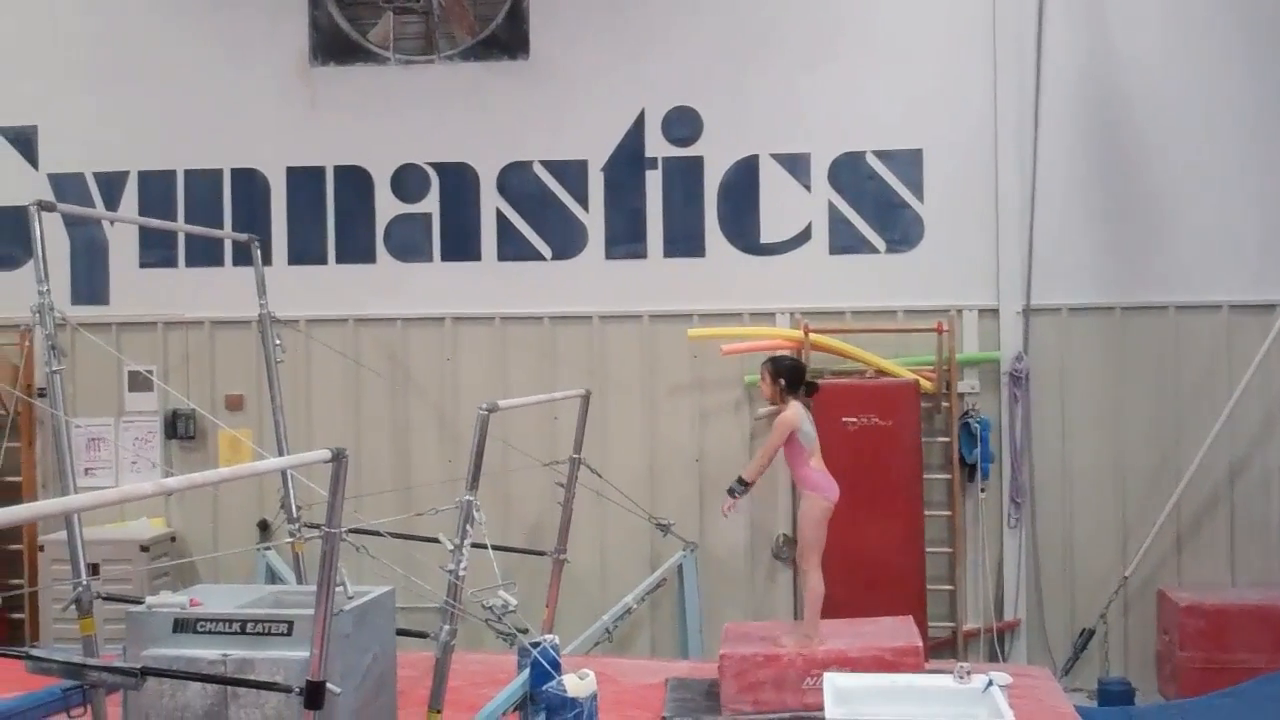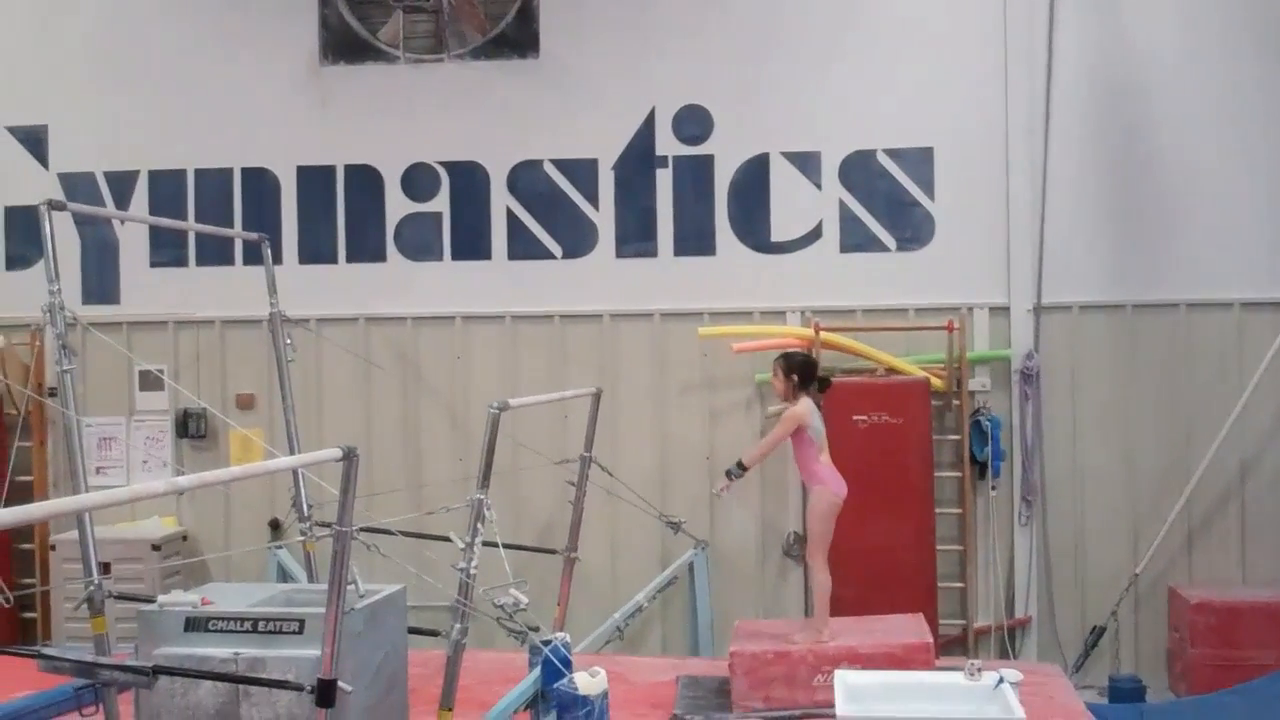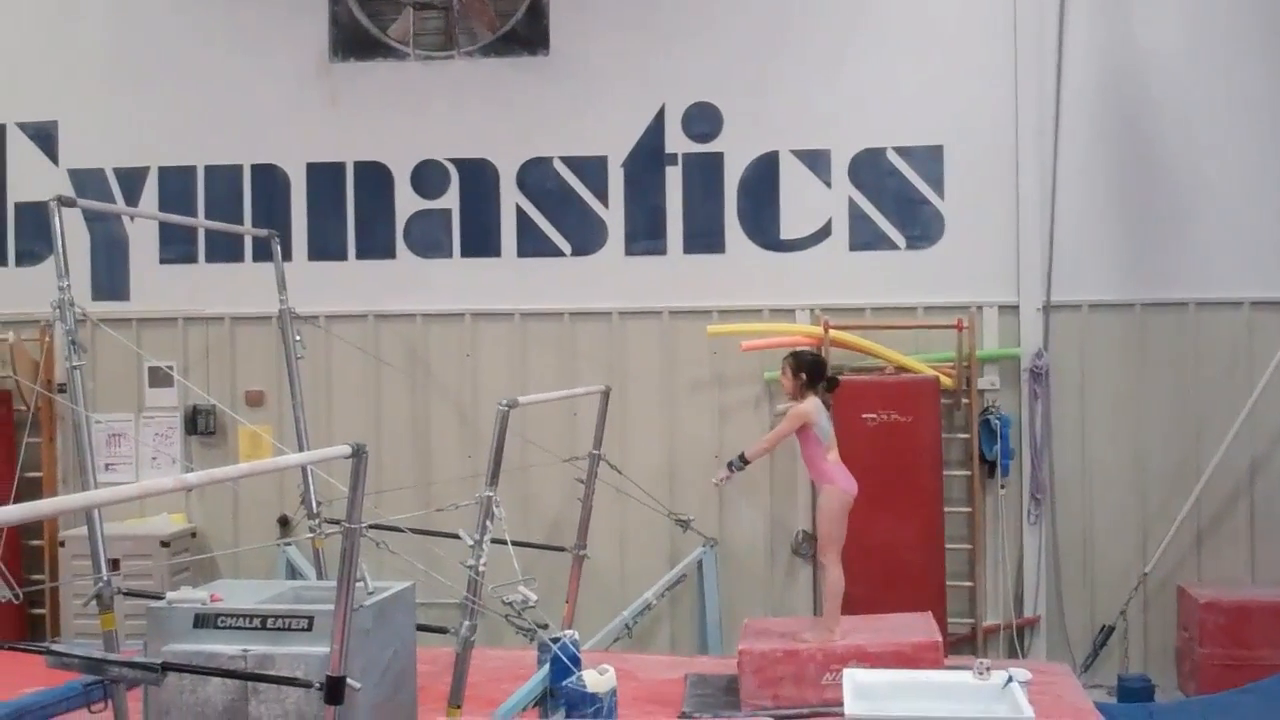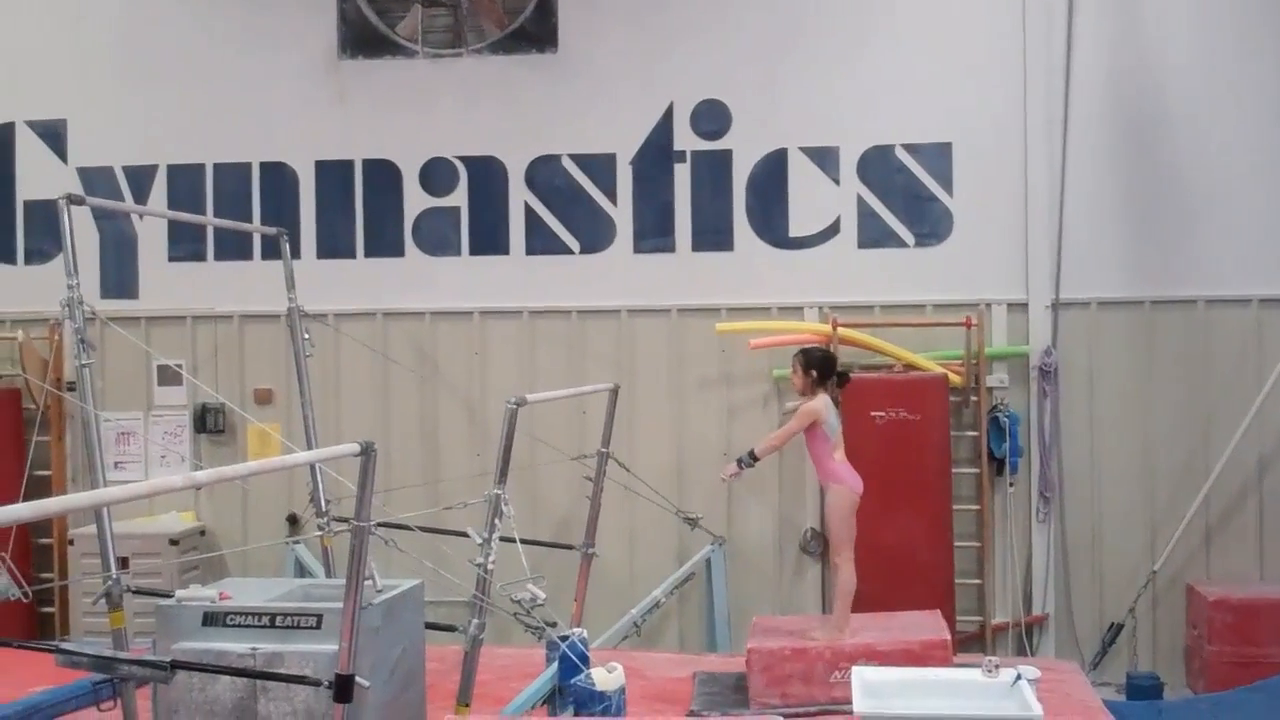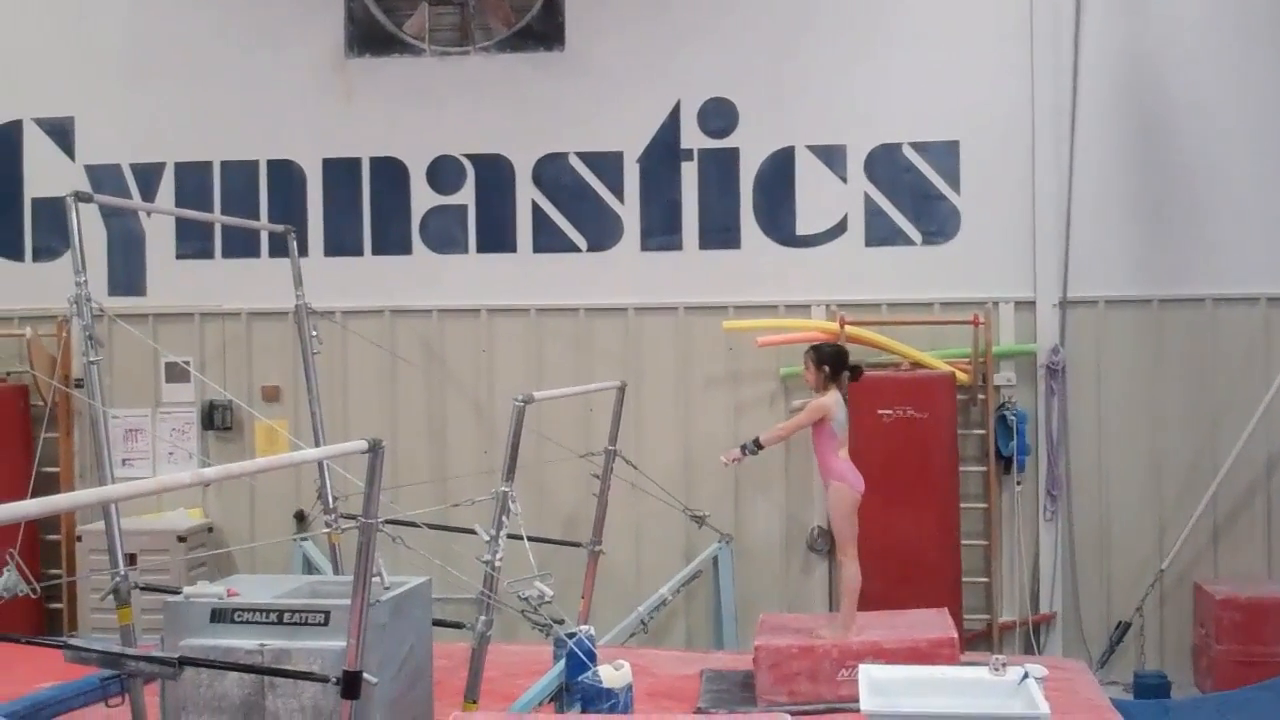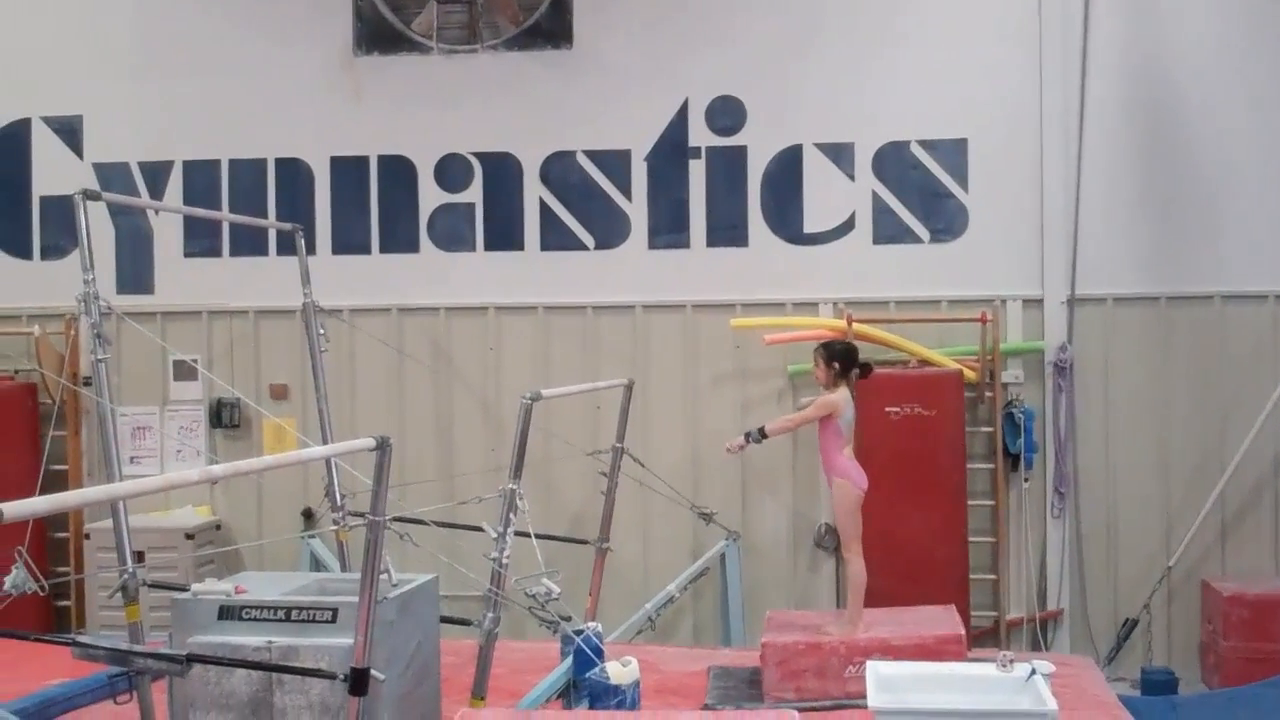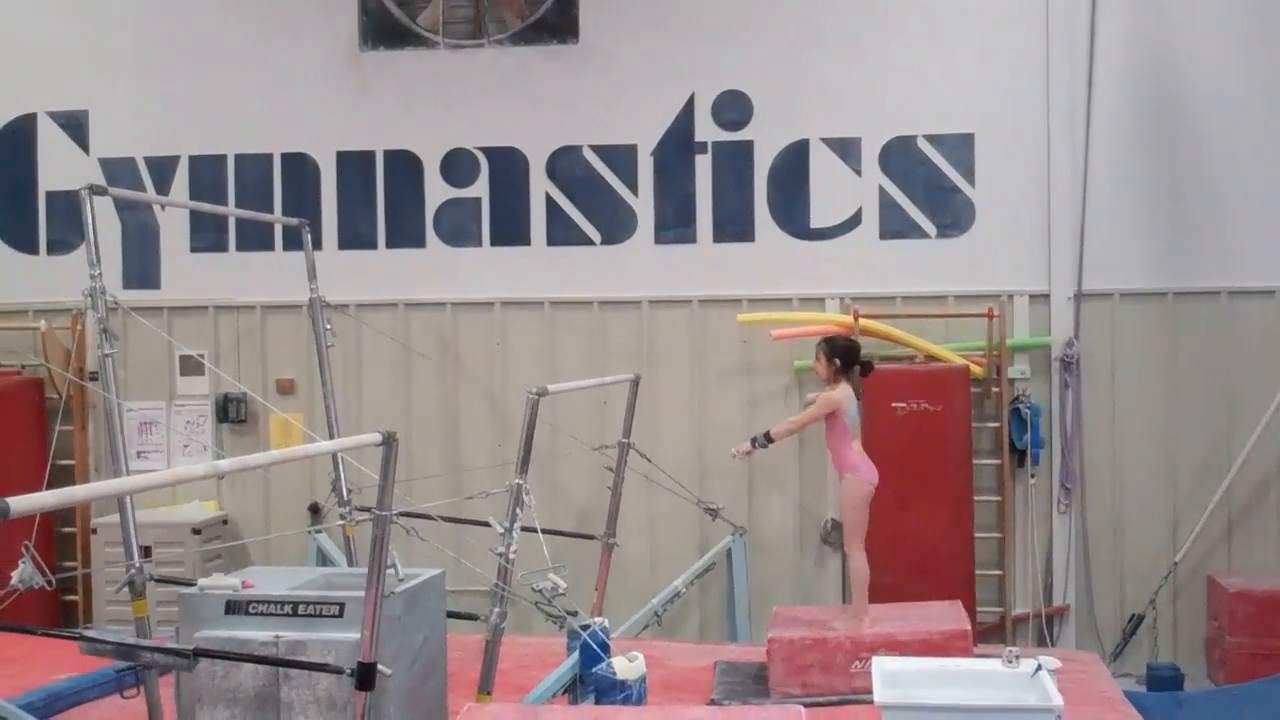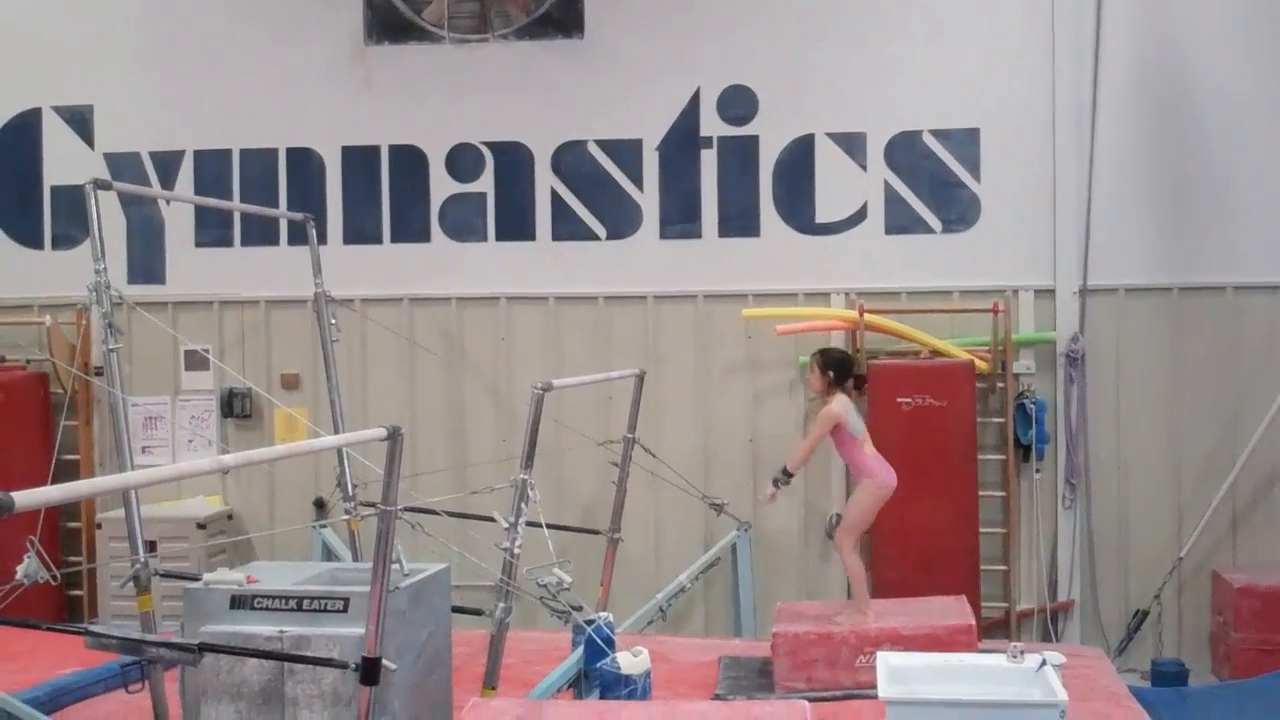
dt=0.2s
person 1, frame 1
left shoulder: (788, 417)
right shoulder: (794, 411)
left elbow: (762, 459)
right elbow: (767, 458)
left wrist: (734, 492)
right wrist: (741, 490)
left hip: (816, 492)
right hip: (816, 490)
left knee: (810, 564)
right knee: (805, 562)
left ankle: (808, 634)
right ankle: (808, 629)
person 1, frame 2
left shoulder: (797, 411)
right shoulder: (804, 407)
left elbow: (764, 448)
right elbow: (768, 447)
left wrist: (731, 474)
right wrist: (736, 473)
left hip: (824, 487)
right hip: (823, 486)
left knee: (816, 559)
right knee: (816, 559)
left ankle: (818, 628)
right ankle: (818, 625)
person 1, frame 3
left shoulder: (803, 409)
right shoulder: (812, 405)
left elbow: (768, 443)
right elbow: (772, 441)
left wrist: (732, 466)
right wrist: (737, 466)
left hip: (834, 485)
right hip: (832, 485)
left knee: (830, 558)
right knee: (826, 558)
left ankle: (829, 627)
right ankle: (828, 624)
person 1, frame 4
left shoulder: (814, 407)
right shoulder: (821, 402)
left elbow: (777, 440)
right elbow: (781, 438)
left wrist: (741, 462)
right wrist: (745, 462)
left hip: (840, 484)
right hip: (838, 483)
left knee: (842, 557)
right knee: (837, 557)
left ankle: (839, 627)
right ankle: (837, 623)
person 1, frame 5
left shoulder: (825, 403)
right shoulder: (832, 399)
left elbow: (784, 431)
right elbow: (790, 428)
left wrist: (744, 449)
right wrist: (748, 449)
left hip: (841, 482)
right hip: (840, 481)
left knee: (847, 555)
right knee: (844, 555)
left ankle: (846, 626)
right ankle: (844, 622)
person 1, frame 6
left shoulder: (834, 399)
right shoulder: (841, 396)
left elbow: (790, 423)
right elbow: (797, 420)
left wrist: (748, 437)
right wrist: (751, 437)
left hip: (845, 480)
right hip: (845, 478)
left knee: (852, 552)
right knee: (850, 552)
left ankle: (854, 623)
right ankle: (852, 618)
person 1, frame 7
left shoulder: (834, 396)
right shoulder: (842, 392)
left elbow: (795, 424)
right elbow: (798, 423)
left wrist: (754, 442)
right wrist: (759, 441)
left hip: (856, 475)
right hip: (856, 474)
left knee: (854, 546)
right knee: (852, 546)
left ankle: (859, 616)
right ankle: (857, 612)
person 1, frame 8
left shoulder: (832, 409)
right shoulder: (839, 403)
left elbow: (805, 451)
right elbow: (810, 448)
left wrist: (777, 481)
right wrist: (784, 479)
left hip: (875, 479)
right hip: (874, 477)
left knee: (843, 541)
right knee: (847, 541)
left ankle: (862, 612)
right ankle: (861, 607)
